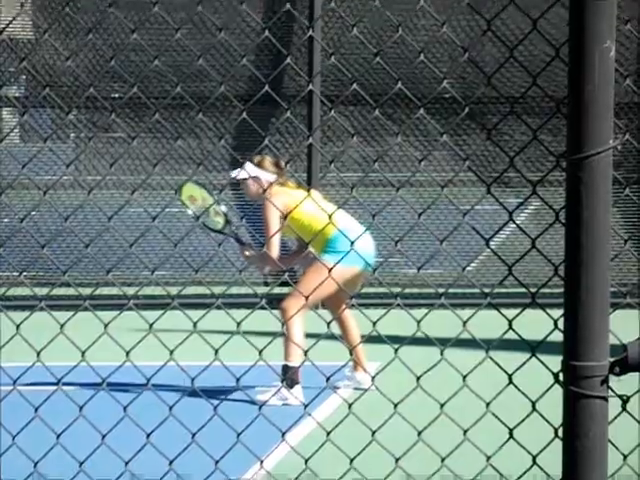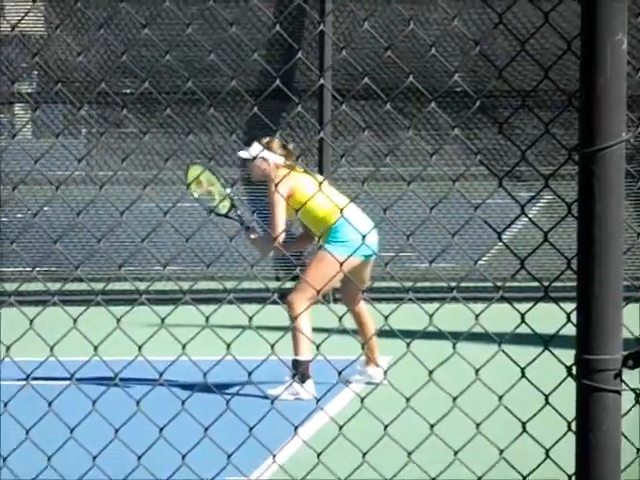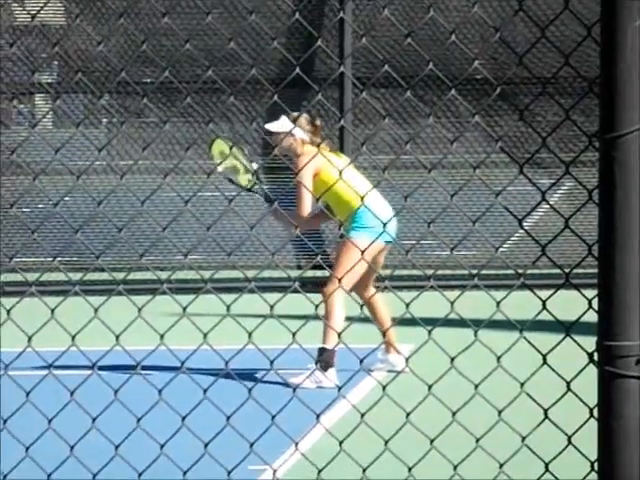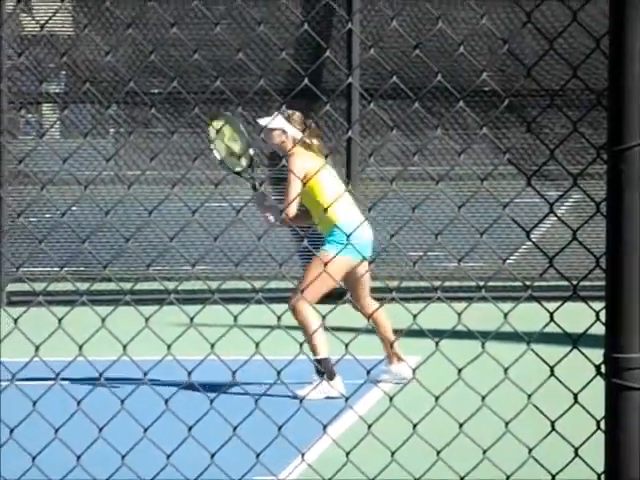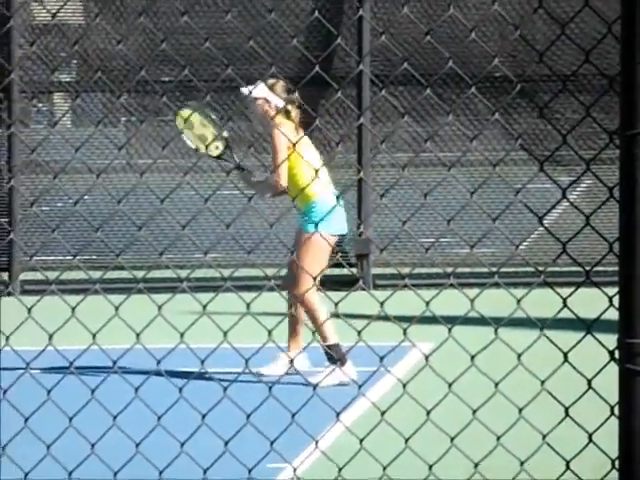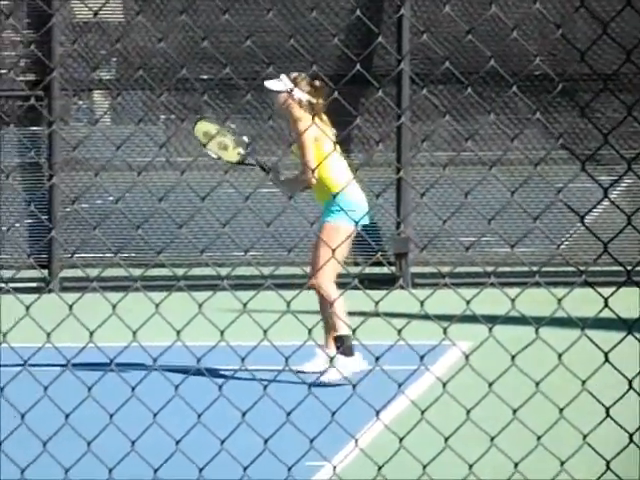
dt=0.4s
person 1, frame 1
left shoulder: (272, 199)
right shoulder: (293, 194)
left elbow: (272, 257)
right elbow: (304, 252)
left wrist: (251, 256)
right wrist: (258, 258)
left hip: (346, 247)
right hip: (362, 243)
left knee: (291, 306)
right knee: (336, 305)
left ankle: (290, 387)
right ankle: (361, 372)
person 1, frame 2
left shoulder: (279, 183)
right shoulder: (300, 178)
left elbow: (276, 239)
right elbow: (310, 235)
left wrist: (258, 241)
right wrist: (265, 243)
left hip: (346, 235)
right hip: (365, 232)
left knee: (297, 302)
right knee: (353, 300)
left ankle: (302, 381)
right ankle: (373, 367)
person 1, frame 3
left shoulder: (305, 160)
right shoulder: (322, 156)
left elbow: (303, 216)
right elbow: (332, 210)
left wrist: (281, 214)
right wrist: (288, 218)
left hip: (367, 221)
right hip: (382, 218)
left knee: (334, 289)
right knee: (363, 288)
left ankle: (325, 369)
right ankle: (393, 354)
person 1, frame 4
left shoulder: (297, 160)
right shoulder: (310, 158)
left elbow: (289, 213)
left wrist: (267, 207)
right wrist: (276, 213)
left hip: (345, 235)
right hip: (357, 232)
left knee: (300, 302)
right knee: (363, 301)
left ankle: (328, 378)
right ankle: (397, 363)
person 1, frame 5
left shoulder: (280, 130)
right shoulder: (288, 128)
left elbow: (280, 182)
left wrist: (254, 183)
right wrist: (261, 186)
left hip: (321, 211)
right hip: (321, 210)
left knee: (304, 288)
right knee: (293, 282)
left ankle: (341, 364)
right ankle: (294, 356)
person 1, frame 6
left shoulder: (304, 125)
right shoulder: (312, 121)
left elbow: (309, 177)
left wrist: (282, 182)
right wrist: (289, 183)
left hip: (343, 203)
right hip: (341, 203)
left knee: (320, 279)
right knee: (324, 280)
left ankle: (348, 353)
right ankle: (332, 352)
